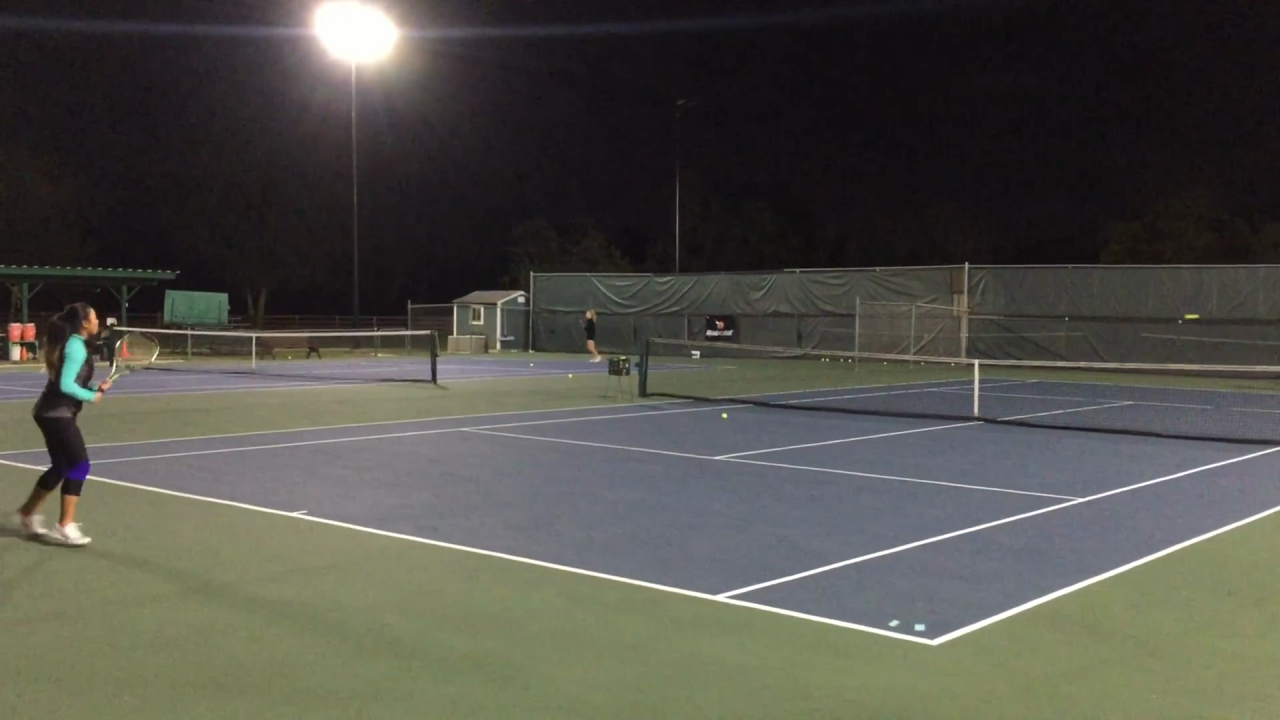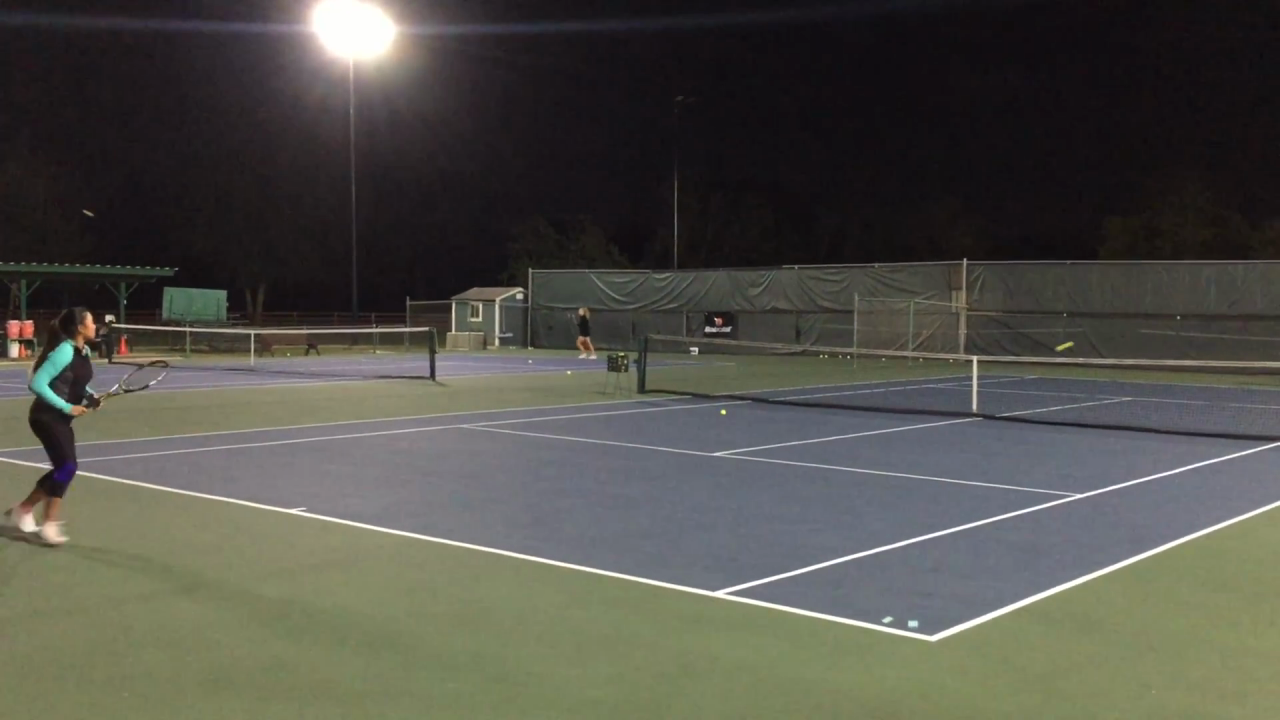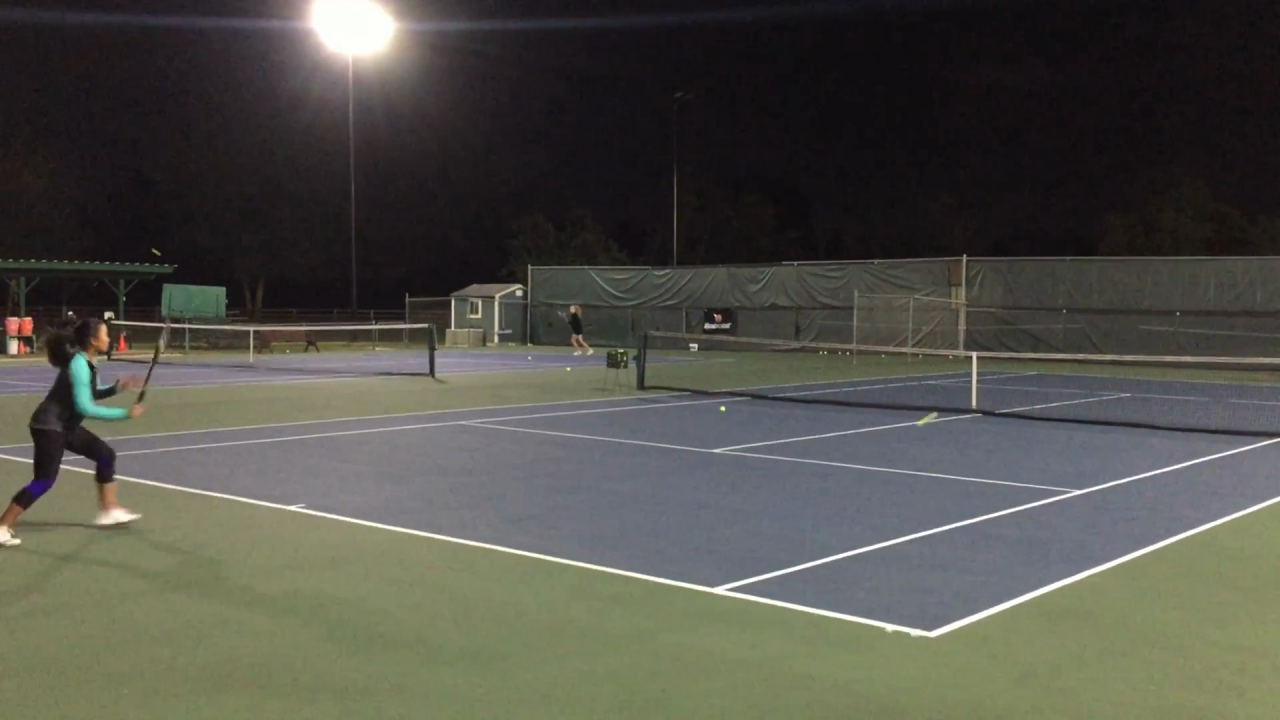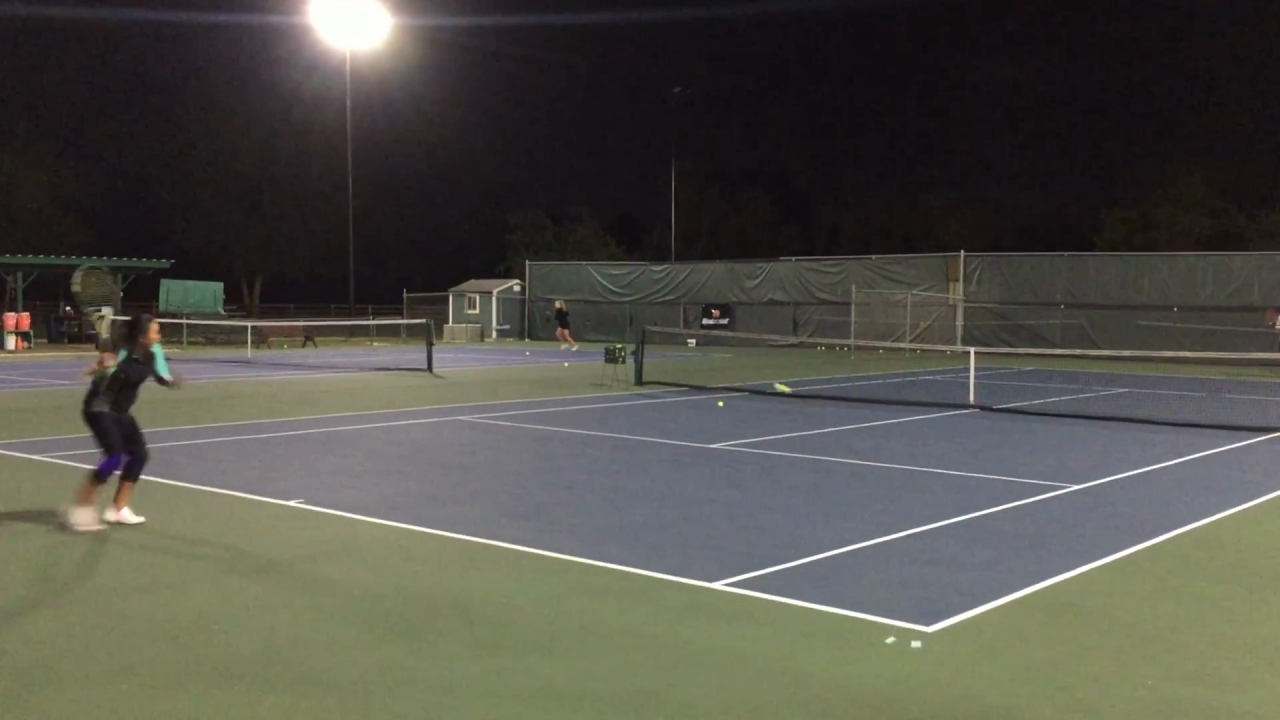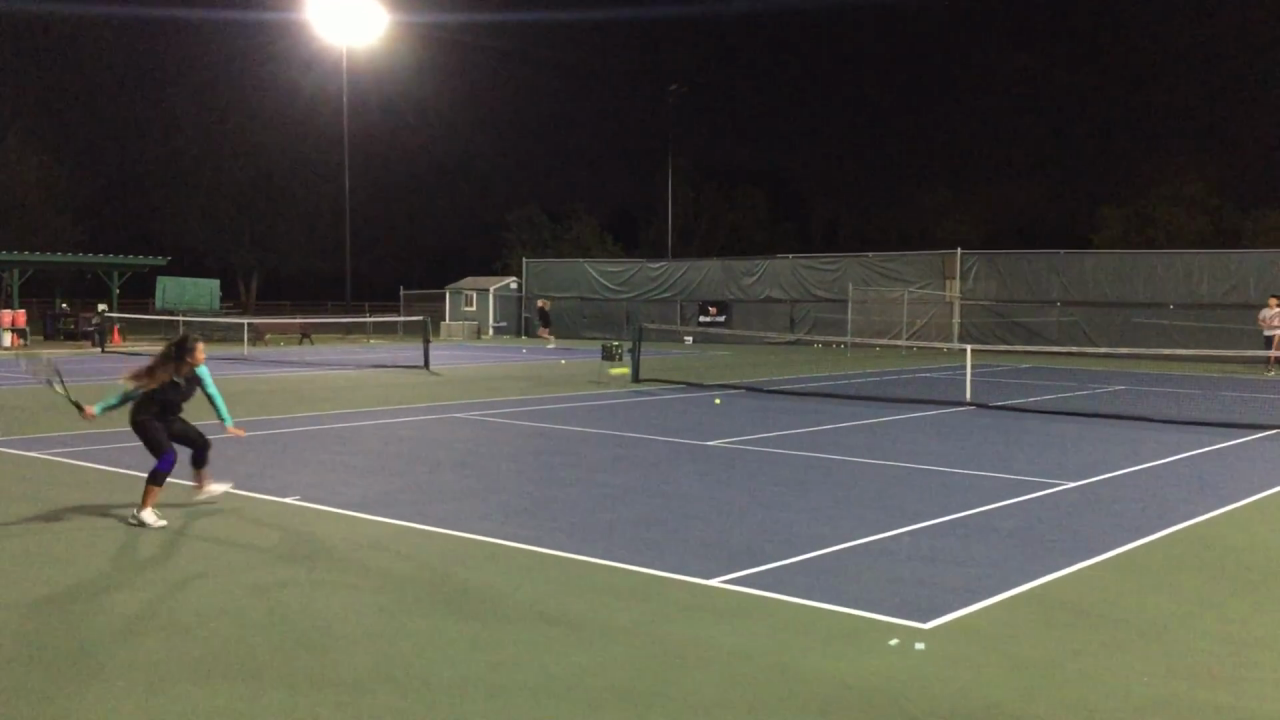
dt=0.2s
person 1, frame 1
left shoulder: (71, 345)
right shoulder: (77, 348)
right elbow: (65, 385)
left wrist: (95, 388)
right wrist: (91, 396)
left hip: (53, 414)
right hip: (57, 415)
left knee: (61, 467)
right knee: (80, 465)
left ankle: (27, 514)
right ankle: (65, 526)
person 1, frame 2
left shoulder: (83, 351)
right shoulder: (64, 352)
right elbow: (36, 383)
left wrist: (91, 398)
right wrist: (66, 407)
left hip: (59, 419)
right hip: (47, 417)
left knee: (63, 468)
right knee: (67, 466)
left ankle: (23, 511)
right ankle: (48, 524)
person 1, frame 3
left shoulder: (88, 362)
right shoulder: (79, 366)
left elbow: (90, 395)
right elbow: (85, 408)
left wrist: (117, 387)
right wrist: (125, 413)
left hip: (66, 426)
right hip: (48, 427)
left knee: (106, 455)
right knee: (44, 481)
left ankle: (109, 511)
person 1, frame 4
left shoulder: (153, 352)
right shoulder: (119, 353)
left elbow: (163, 377)
right elbow: (98, 385)
left wrist: (169, 379)
right wrist: (103, 368)
left hip: (119, 411)
right hip: (99, 409)
left knee: (139, 454)
right knee: (115, 457)
left ankle: (117, 509)
right ankle: (82, 508)
person 1, frame 5
left shoulder: (199, 371)
right shoulder: (161, 376)
left elbow: (213, 394)
right elbow: (129, 395)
left wrist: (227, 423)
right wrist: (98, 409)
left hip: (168, 419)
right hip: (145, 419)
left knee: (202, 444)
right knee: (168, 457)
left ankle: (203, 486)
right ankle: (143, 511)
